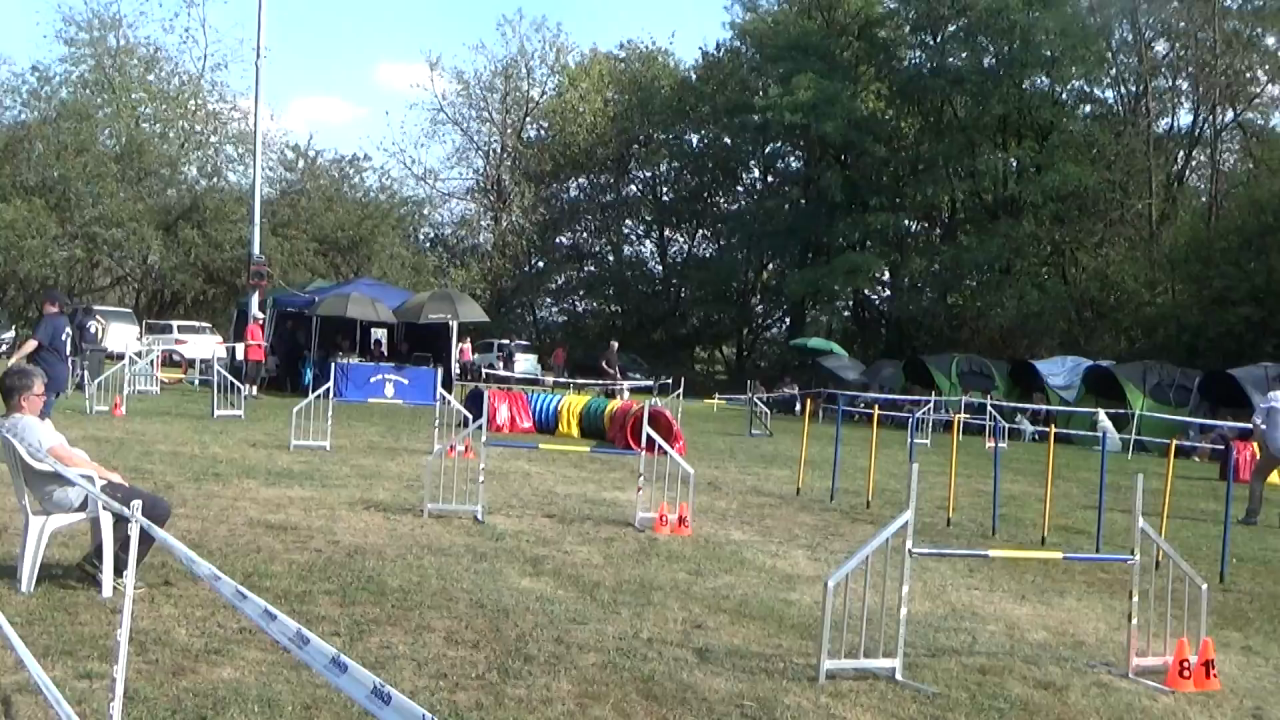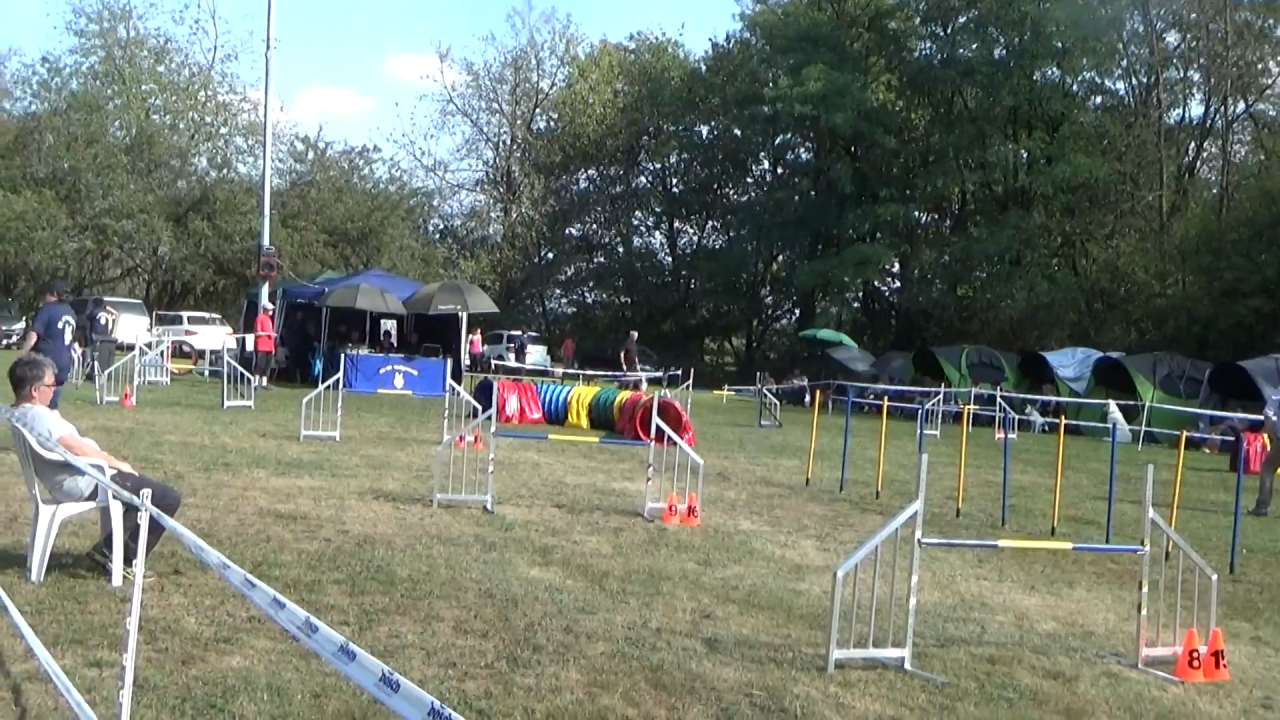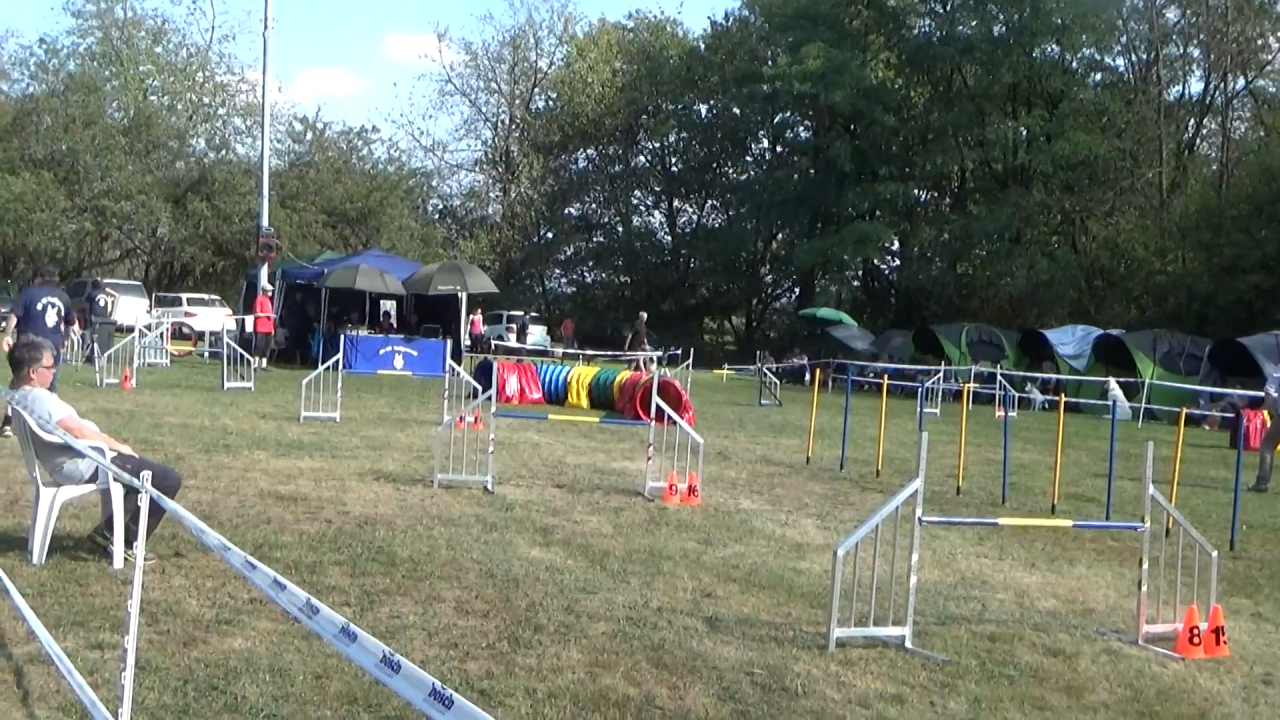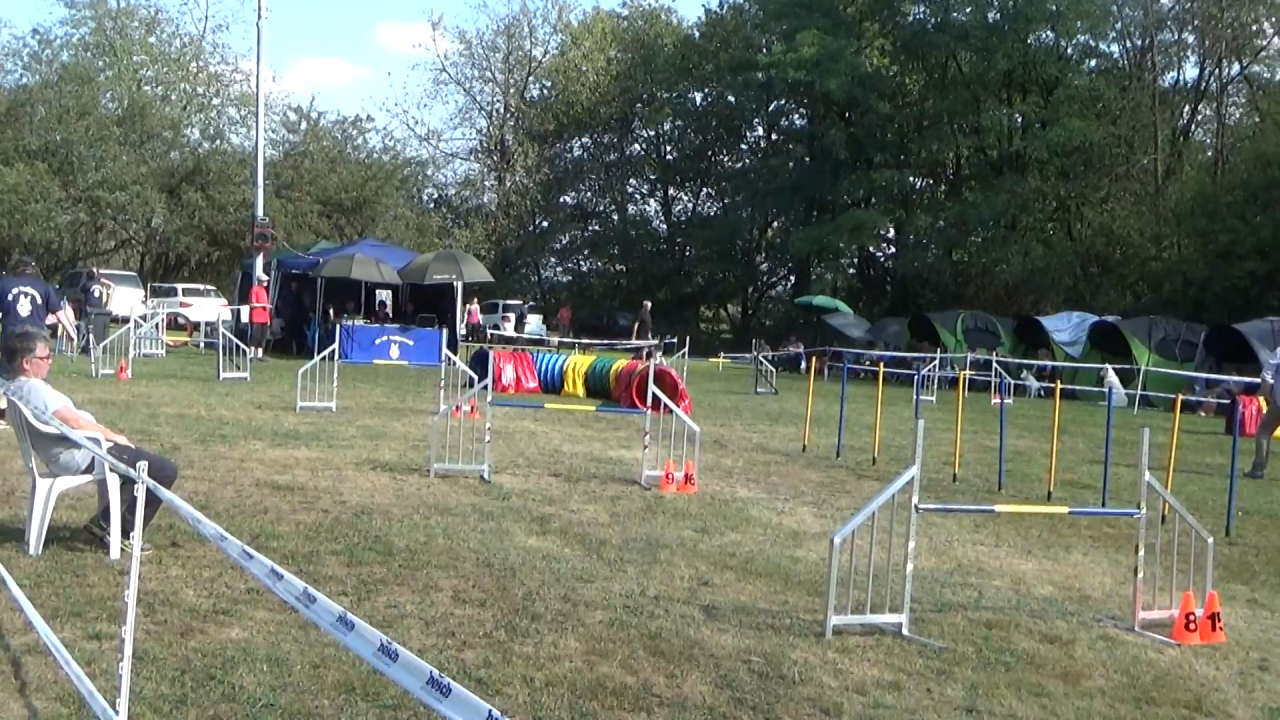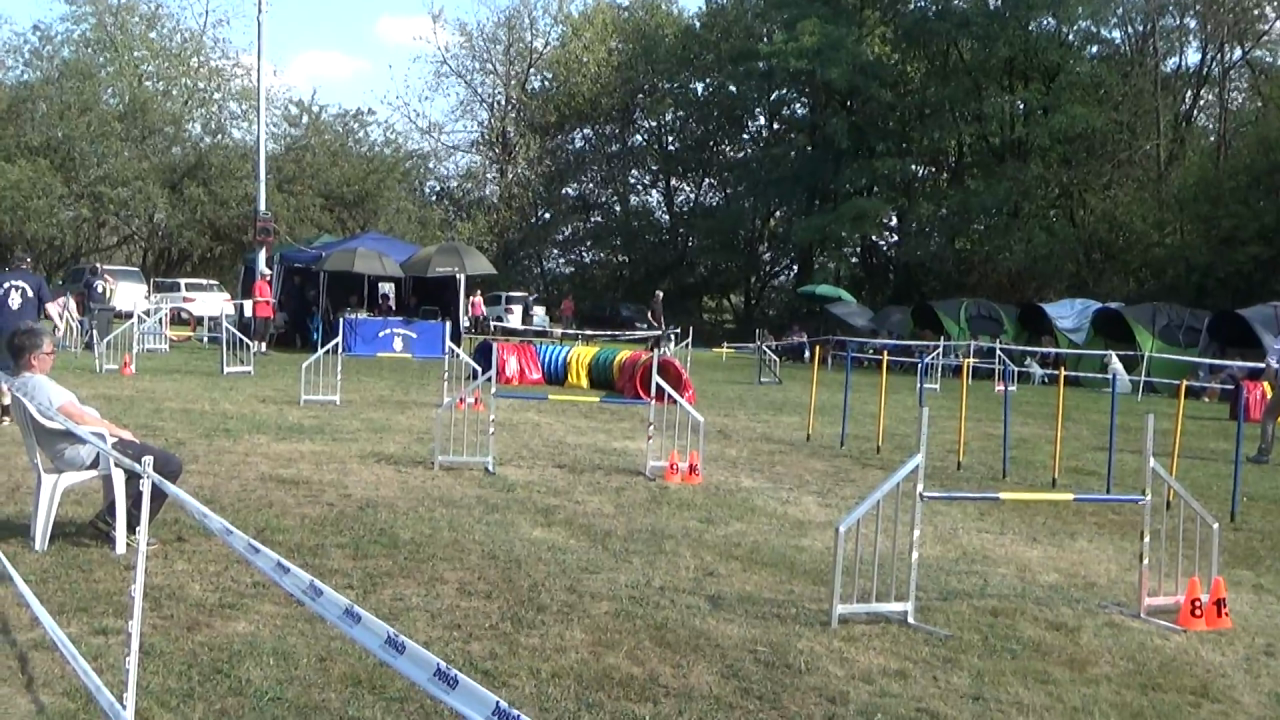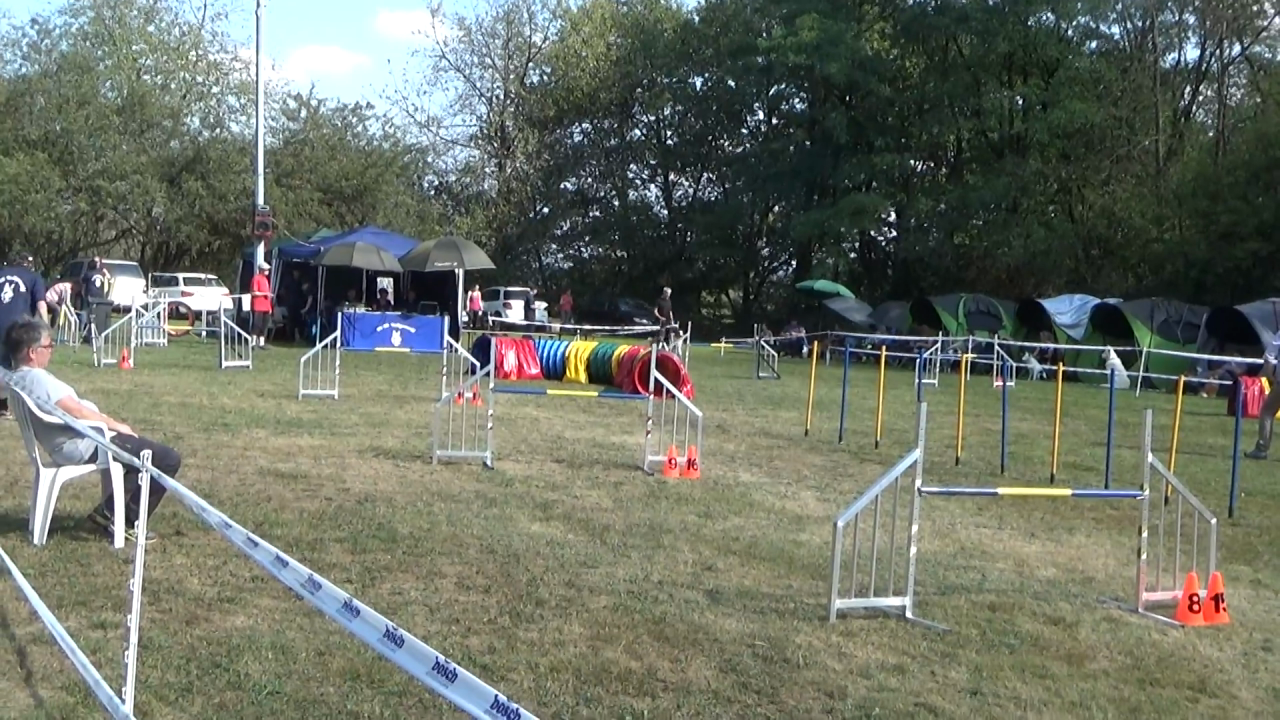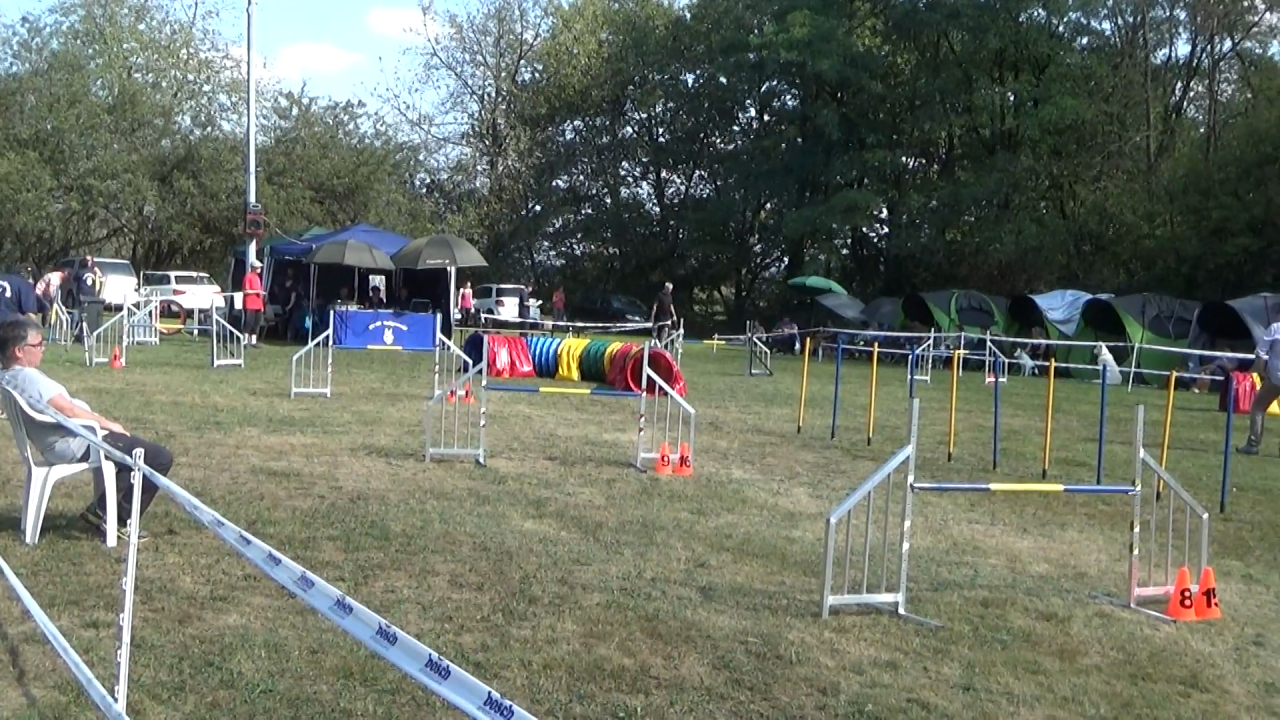
dt=0.2s
person 1, frame 1
right shoulder: (29, 425)
right elbow: (67, 459)
left wrist: (100, 470)
right wrist: (107, 474)
left hip: (57, 492)
right hip: (72, 493)
left knee: (134, 498)
right knee: (158, 509)
left ankle: (98, 560)
right ankle: (114, 570)
person 1, frame 2
left shoulder: (20, 414)
right shoulder: (39, 415)
right elbow: (77, 449)
left wrist: (108, 459)
right wrist: (117, 463)
left hip: (67, 482)
right hip: (82, 482)
left knee: (144, 488)
right knee: (169, 498)
left ankle: (109, 549)
right ankle: (124, 559)
person 1, frame 3
left shoulder: (21, 396)
right shoulder: (39, 398)
right elbow: (78, 431)
left wrist: (109, 442)
right wrist: (117, 445)
left hip: (68, 464)
right hip: (83, 465)
left knee: (143, 468)
right knee: (169, 480)
left ankle: (110, 532)
right ankle: (125, 541)
person 1, frame 4
left shoulder: (17, 387)
right shoulder: (34, 388)
right elbow: (73, 421)
left wrist: (104, 432)
right wrist: (113, 436)
left hip: (65, 454)
right hip: (79, 455)
left knee: (140, 459)
right knee: (165, 471)
left ankle: (107, 522)
right ankle: (121, 532)
person 1, frame 5
left shoulder: (20, 384)
right shoulder: (39, 385)
right elbow: (78, 417)
left wrist: (108, 427)
right wrist: (118, 431)
left hip: (69, 450)
right hip: (84, 451)
left knee: (146, 455)
right knee: (170, 465)
left ankle: (113, 517)
right ankle: (127, 526)
person 1, frame 6
left shoulder: (19, 377)
right shoulder: (37, 378)
right elbow: (77, 411)
left wrist: (108, 421)
right wrist: (116, 425)
left hip: (69, 444)
right hip: (82, 445)
left knee: (145, 450)
right knee: (168, 459)
left ankle: (111, 512)
right ankle: (125, 520)
person 1, frame 7
right shoulder: (28, 376)
right elbow: (68, 410)
left wrist: (98, 419)
right wrist: (107, 424)
left hip: (58, 442)
right hip: (74, 444)
left knee: (135, 449)
right knee: (161, 458)
left ankle: (104, 511)
right ankle: (119, 520)
